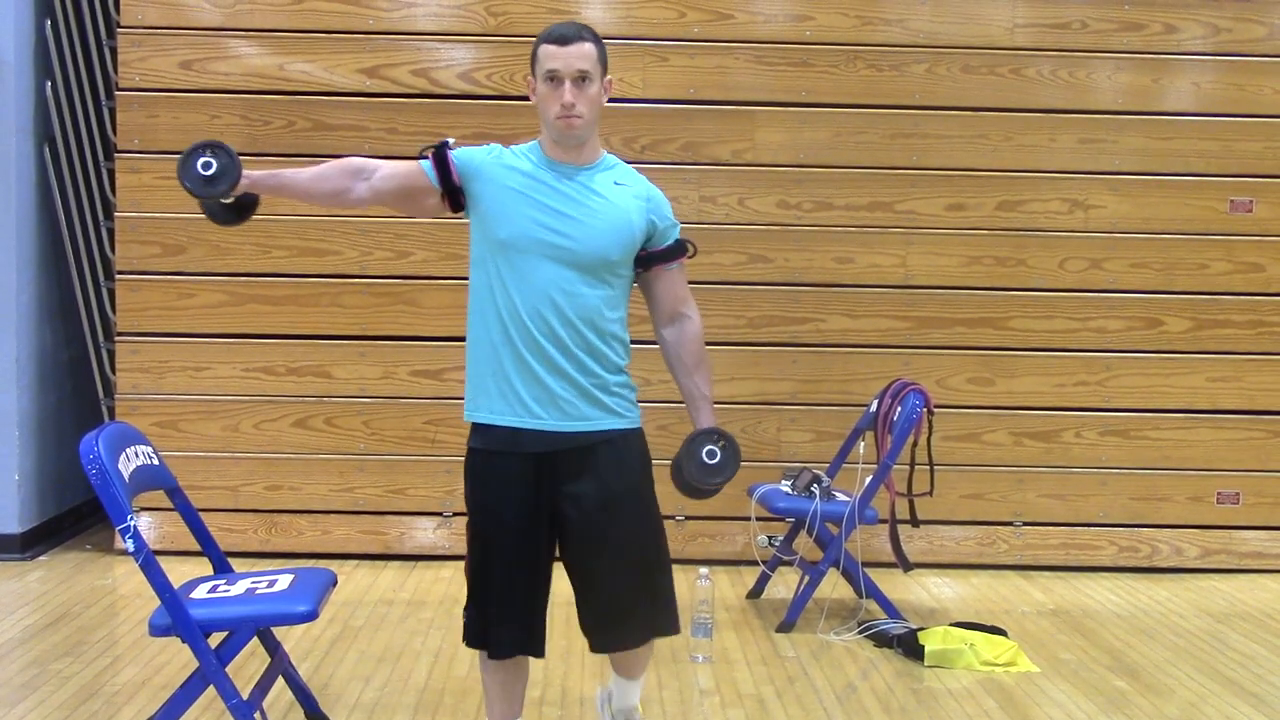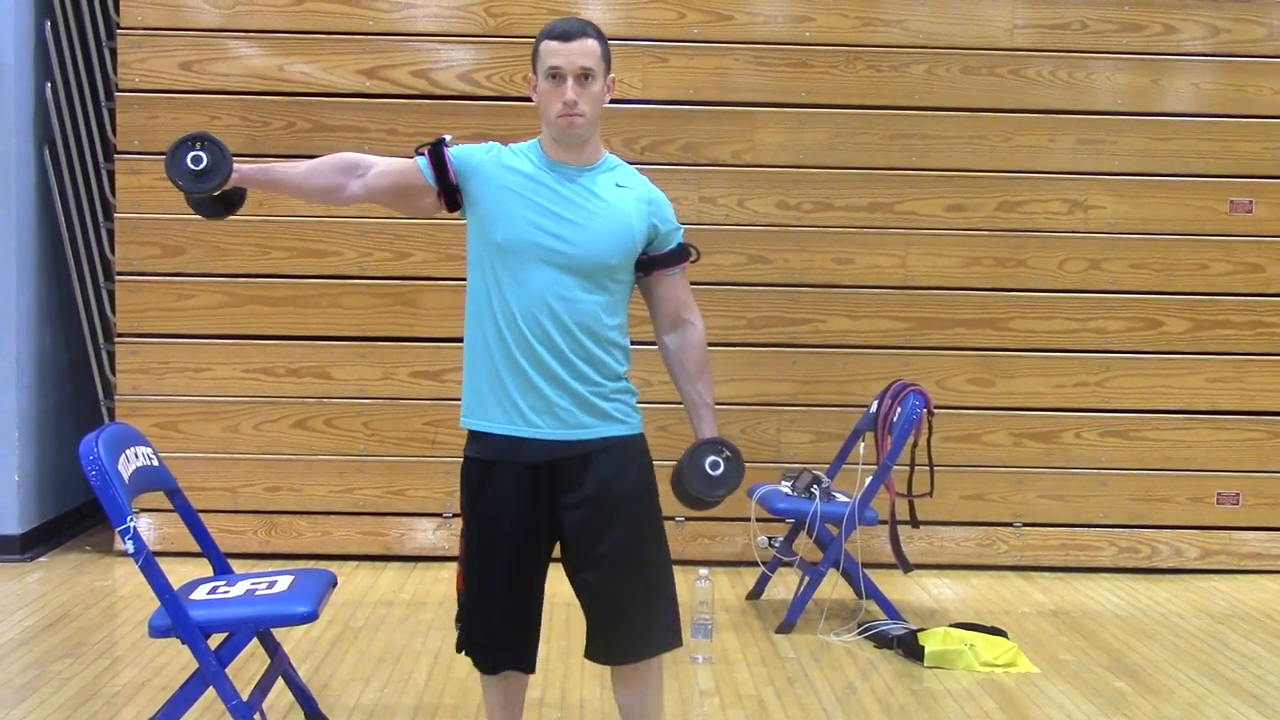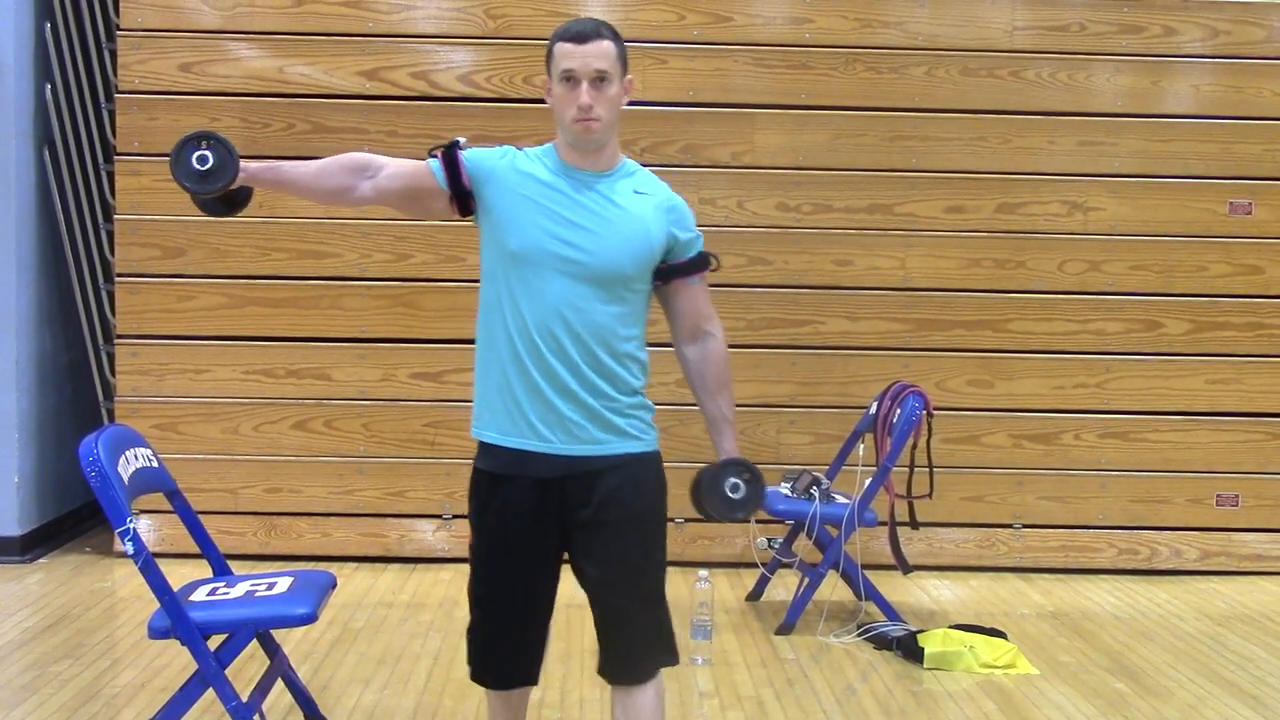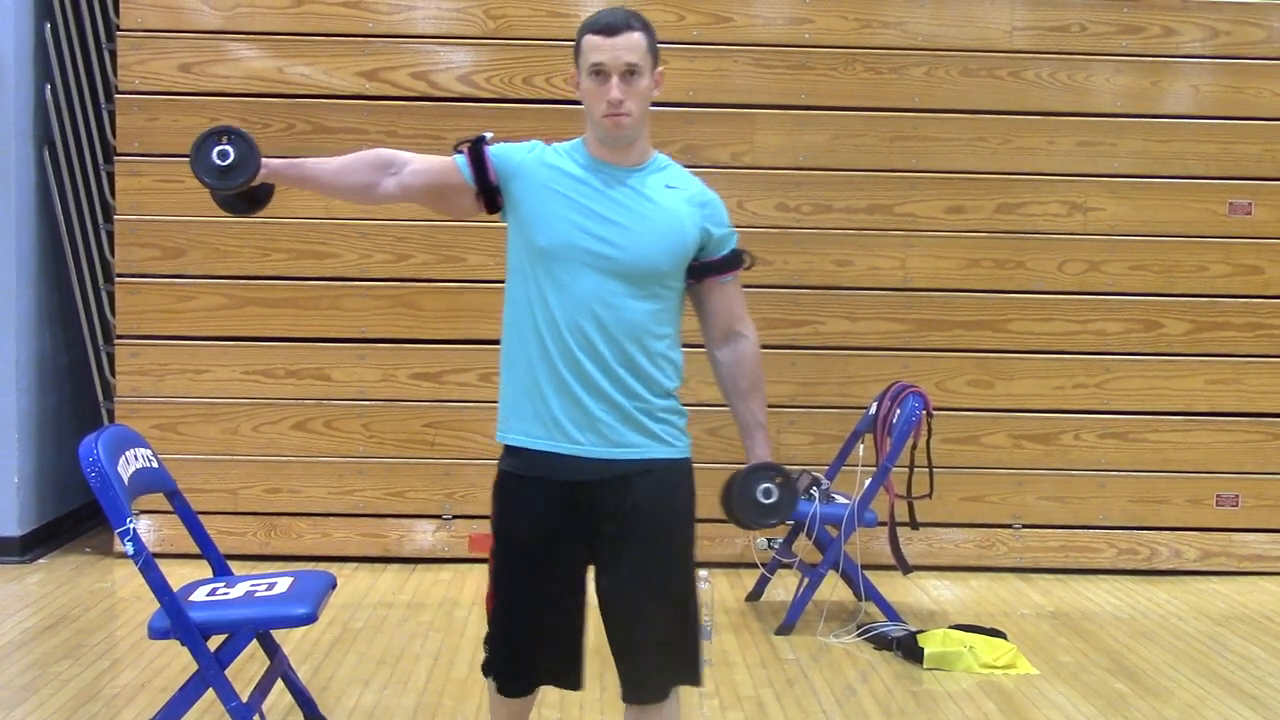
dt=0.2s
person 1, frame 1
left shoulder: (643, 201)
right shoulder: (485, 171)
left elbow: (678, 320)
right elbow: (367, 179)
left wrist: (705, 422)
right wrist: (253, 180)
left hip: (607, 437)
right hip: (503, 437)
left knee: (629, 612)
right knee: (503, 621)
person 1, frame 2
left shoulder: (645, 202)
right shoulder: (483, 170)
left elbow: (680, 327)
right elbow: (358, 176)
left wrist: (707, 433)
right wrist: (244, 173)
left hip: (607, 445)
right hip: (500, 445)
left knee: (634, 626)
right knee: (499, 632)
person 1, frame 3
left shoulder: (664, 209)
right shoulder: (496, 175)
left elbow: (700, 337)
right elbow: (368, 178)
left wrist: (727, 448)
right wrist: (249, 172)
left hip: (622, 461)
right hip: (512, 457)
left knee: (637, 651)
right knee: (505, 645)
person 1, frame 4
left shoulder: (697, 205)
right shoulder: (524, 170)
left elbow: (732, 338)
right elbow: (393, 175)
left wrist: (759, 451)
right wrist: (272, 169)
left hip: (651, 468)
right hip: (537, 462)
right knee: (518, 657)
